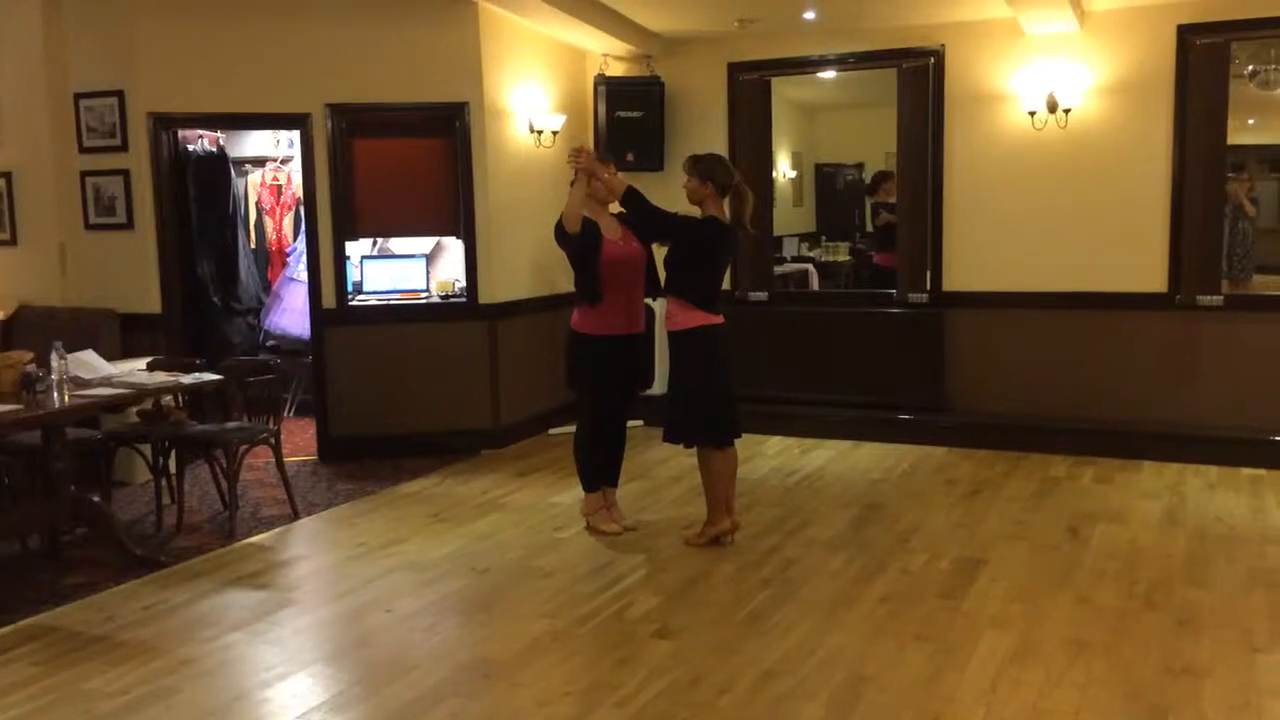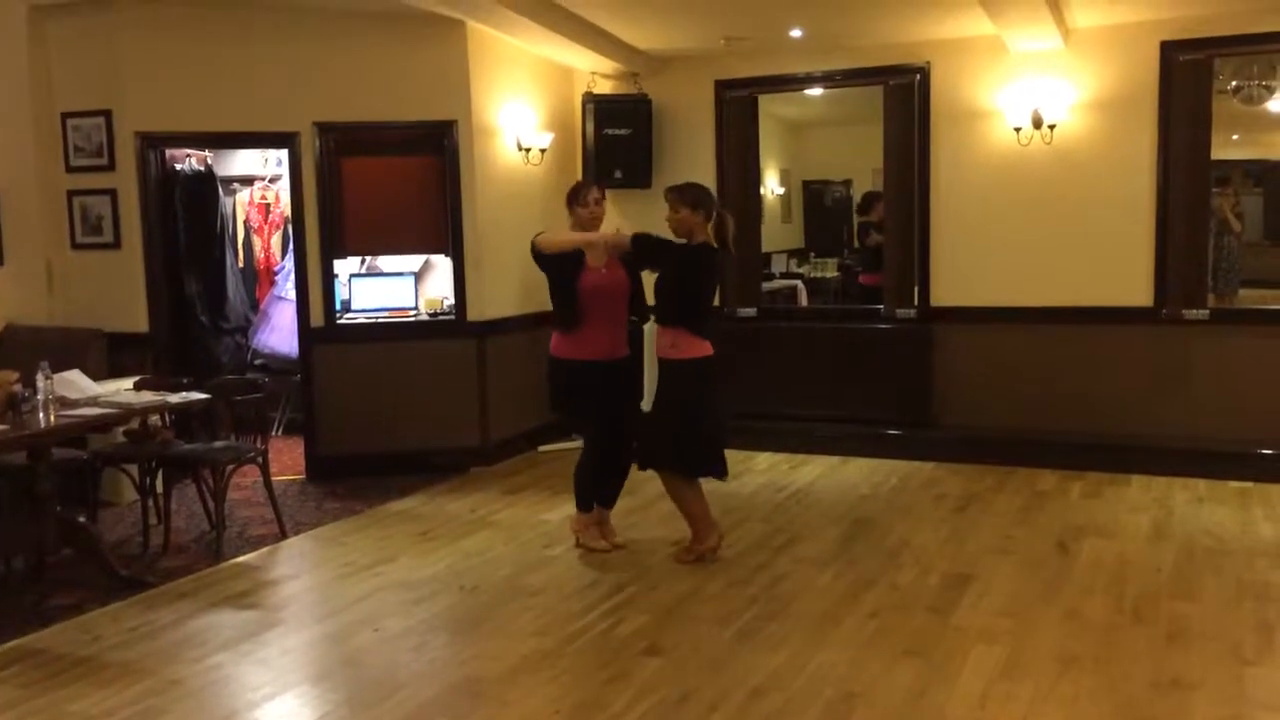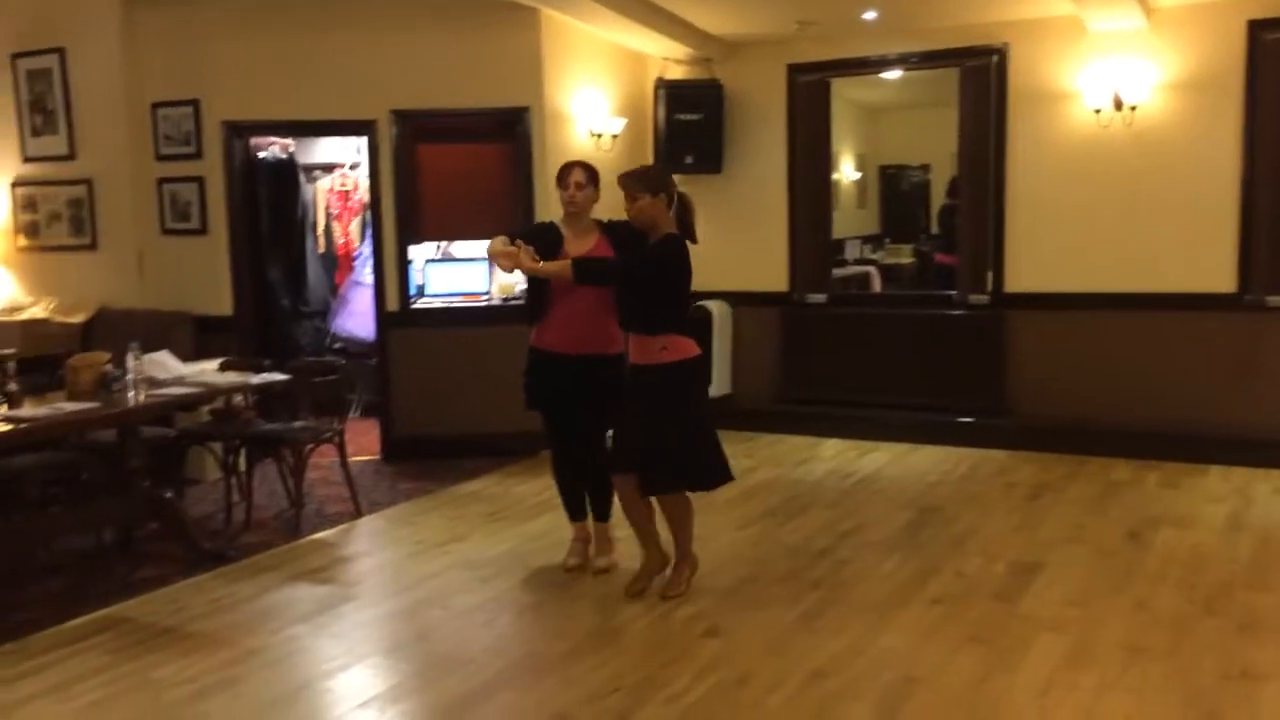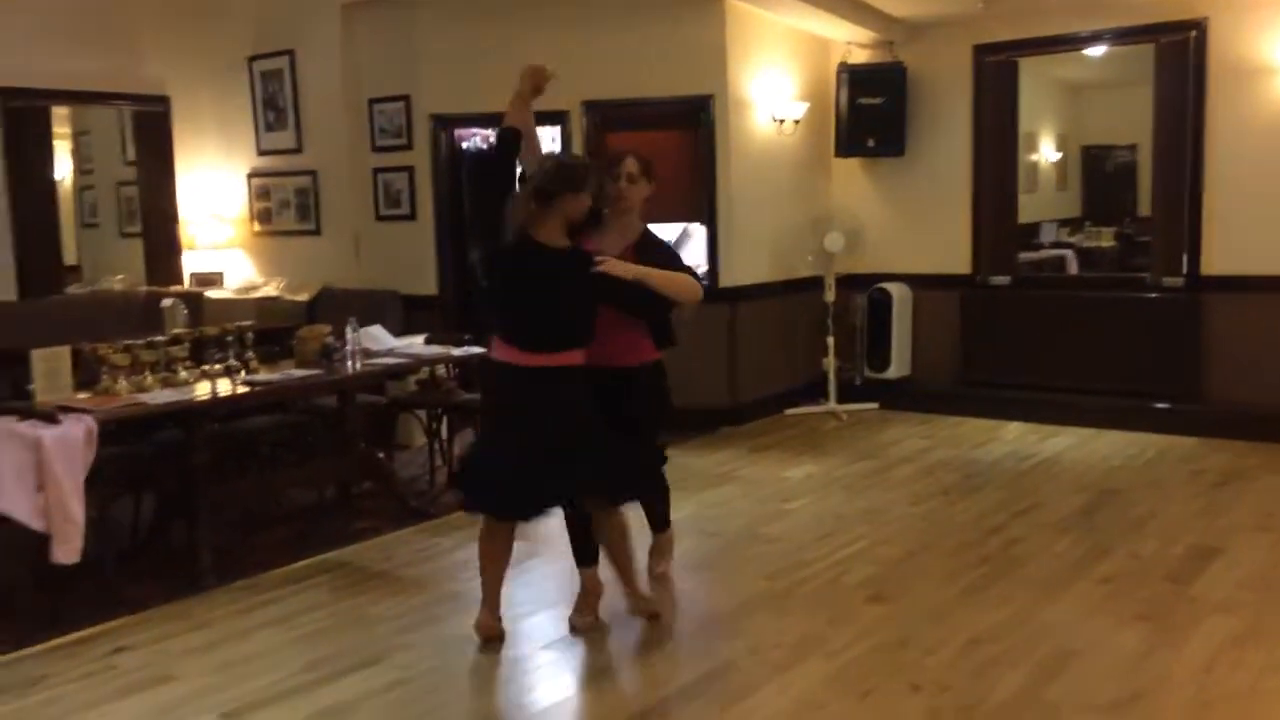
dt=1s
person 1, frame 1
left shoulder: (703, 231)
right shoulder: (718, 229)
left elbow: (646, 213)
right elbow: (657, 223)
left wrist: (598, 171)
right wrist: (606, 174)
left hip: (694, 337)
right hip: (706, 334)
left knee: (706, 432)
right knee: (718, 431)
left ankle: (717, 518)
right ankle: (727, 513)
person 1, frame 2
left shoulder: (702, 257)
right shoulder: (689, 256)
left elbow: (645, 246)
right elbow: (650, 252)
left wrist: (586, 239)
left hip: (688, 367)
right hip: (682, 364)
left knee: (668, 455)
right knee: (668, 453)
left ankle: (705, 535)
right ankle: (705, 530)
person 1, frame 3
left shoulder: (668, 252)
right shoulder: (648, 249)
left elbow: (605, 272)
left wrist: (538, 268)
left hip: (674, 371)
right hip: (643, 371)
left knee: (665, 475)
right knee: (625, 472)
left ankle: (685, 558)
right ankle: (653, 554)
person 1, frame 4
left shoulder: (504, 243)
right shoulder: (580, 265)
left elbow: (502, 163)
left wrist: (523, 97)
left hip: (509, 382)
right hip: (562, 385)
left knee: (498, 497)
right knee: (597, 491)
left ankle: (489, 610)
right ankle: (633, 590)
person 2, frame 1
left shoulder: (631, 225)
right shoulder: (580, 228)
right elbow: (566, 228)
right wrist: (582, 173)
left hip: (631, 338)
right hip: (593, 340)
left knee: (618, 420)
right knee: (594, 420)
left ankle: (610, 500)
right ankle: (592, 505)
person 2, frame 2
left shoulder: (623, 251)
right shoulder: (564, 255)
right elbow: (539, 244)
right wrist: (588, 238)
left hip: (618, 363)
right hip: (575, 365)
left knee: (624, 442)
right knee: (598, 442)
left ankle: (603, 516)
right ankle: (584, 522)
person 2, frame 3
left shoulder: (617, 236)
right shoulder: (542, 235)
right elbow: (501, 244)
right wrist: (502, 253)
left hip: (603, 360)
right hip: (552, 359)
left knee: (591, 445)
right knee: (564, 448)
left ankle: (603, 533)
right ankle: (580, 532)
person 2, frame 4
left shoulder: (652, 249)
left elbow: (693, 291)
left wrist: (634, 271)
left hip: (633, 377)
left knee: (640, 468)
left ankle: (663, 537)
right ankle: (588, 582)
